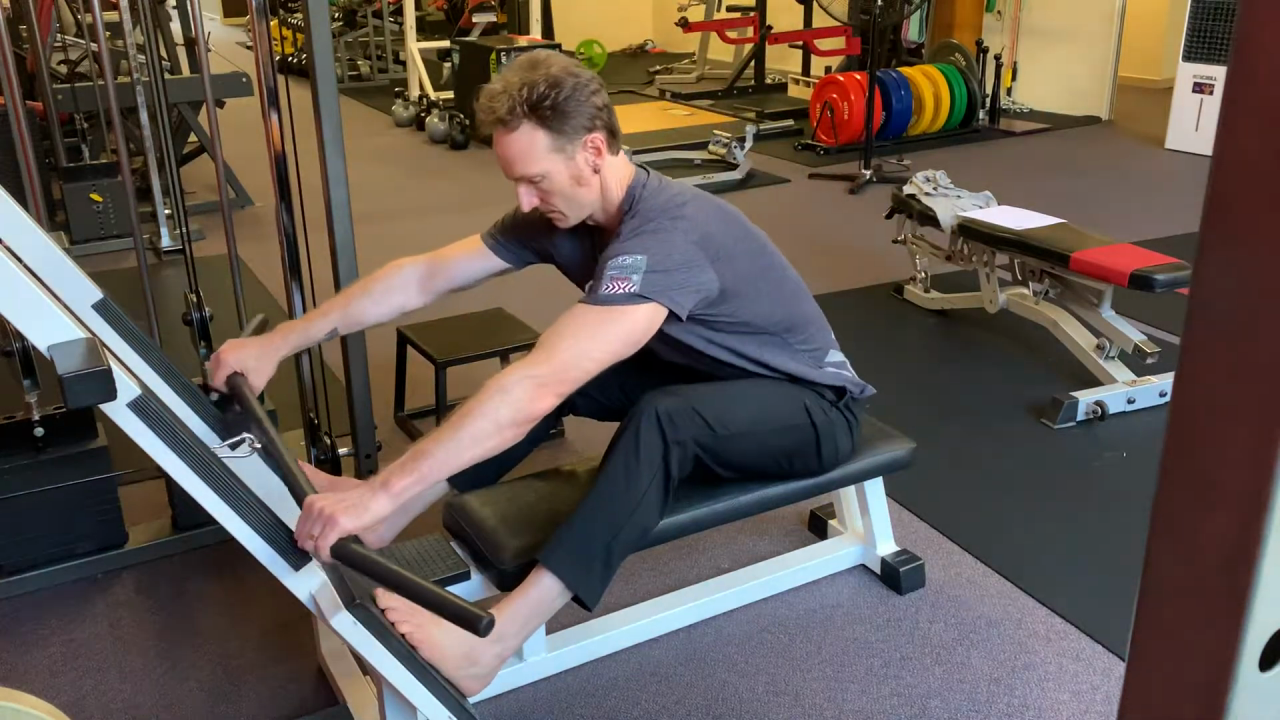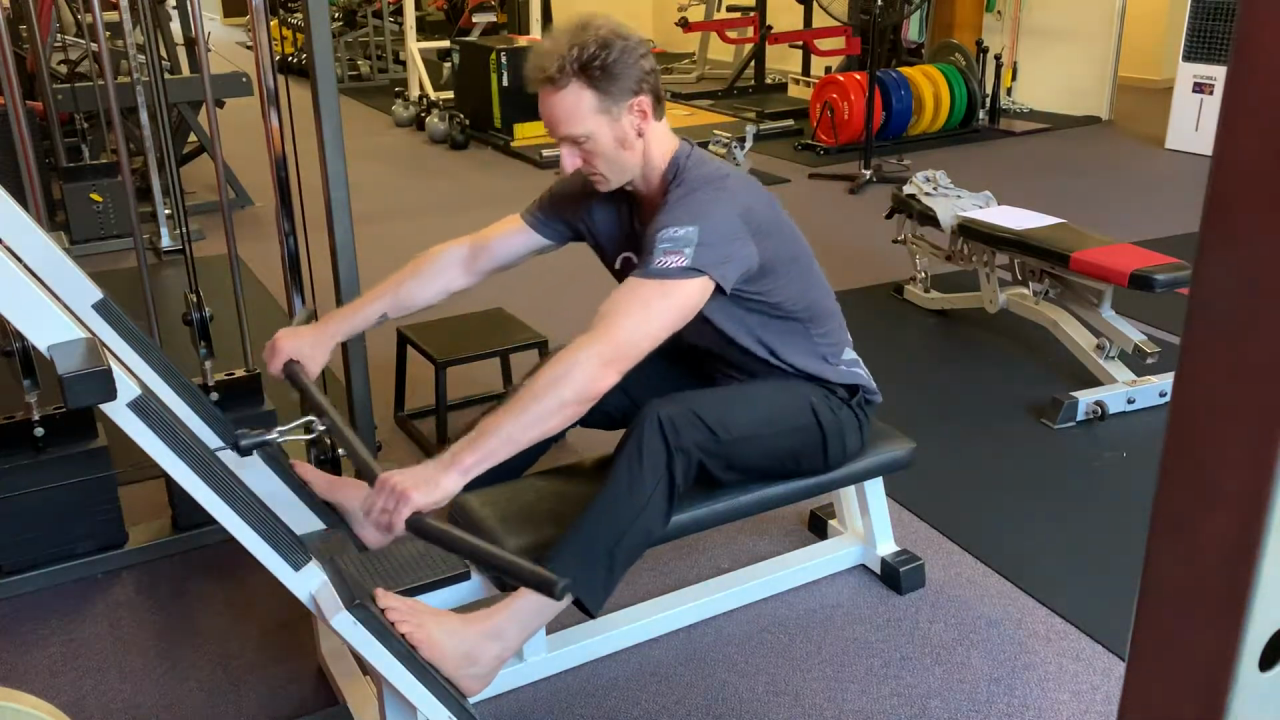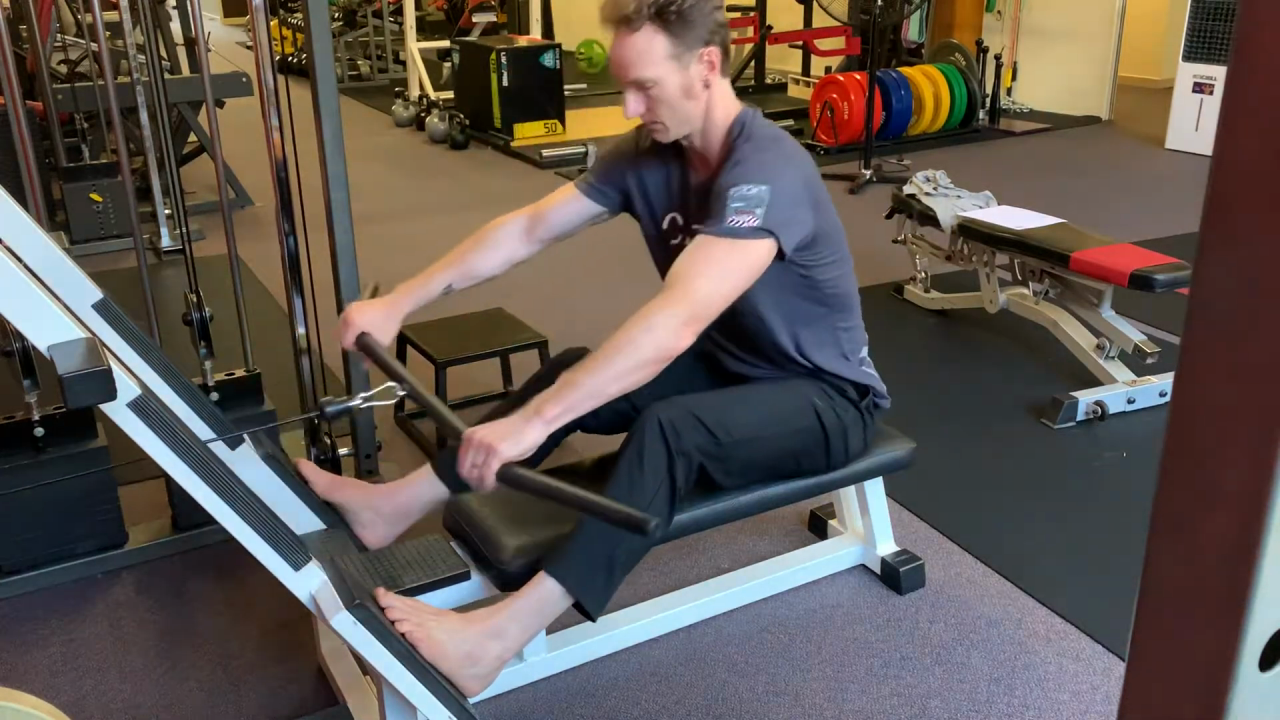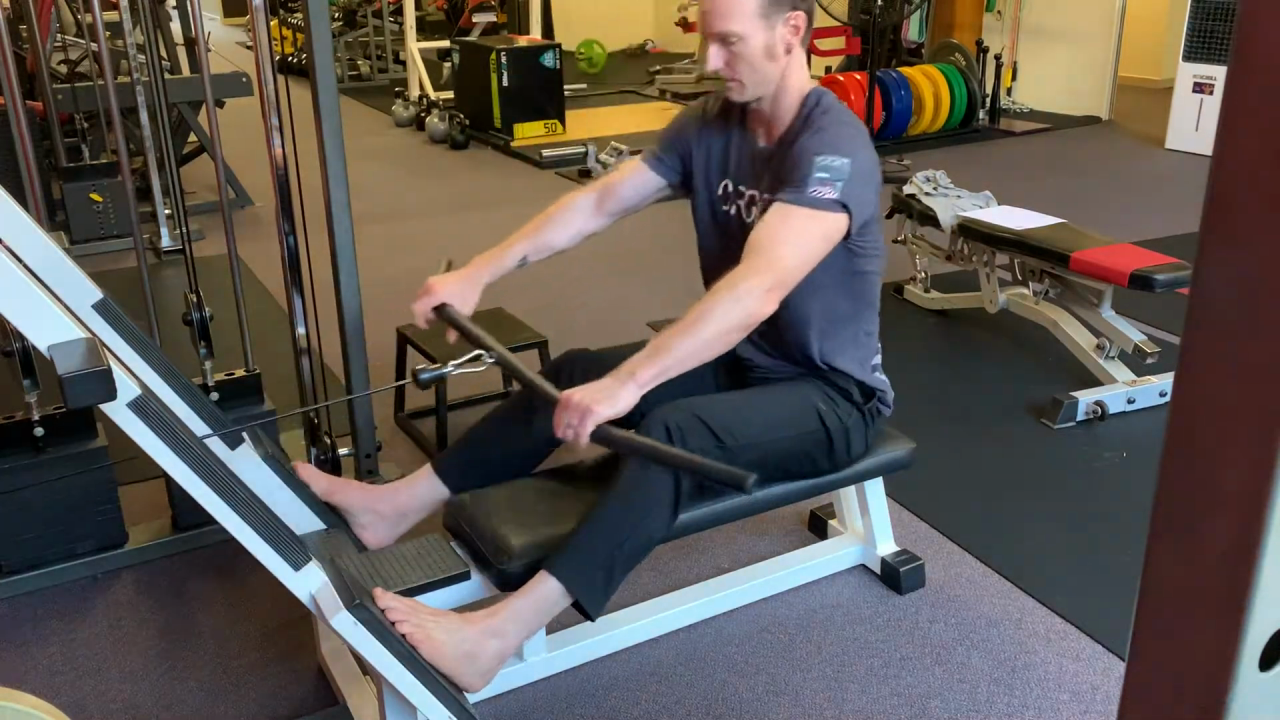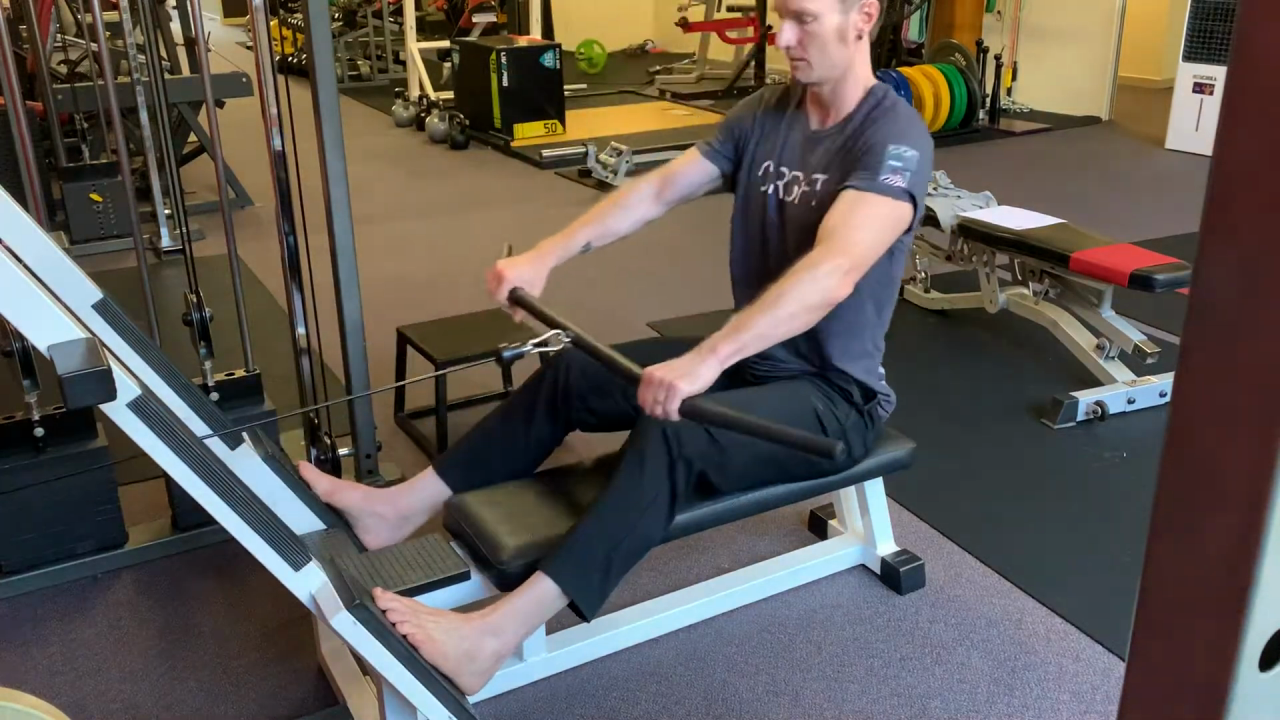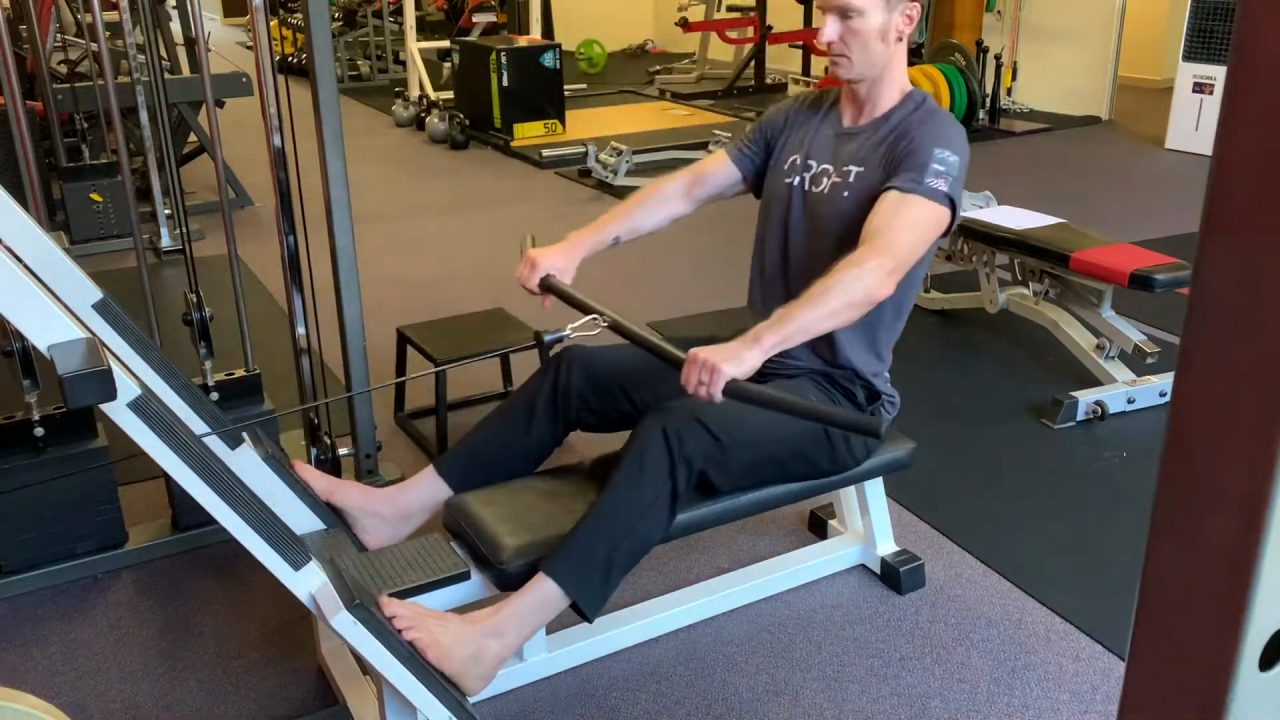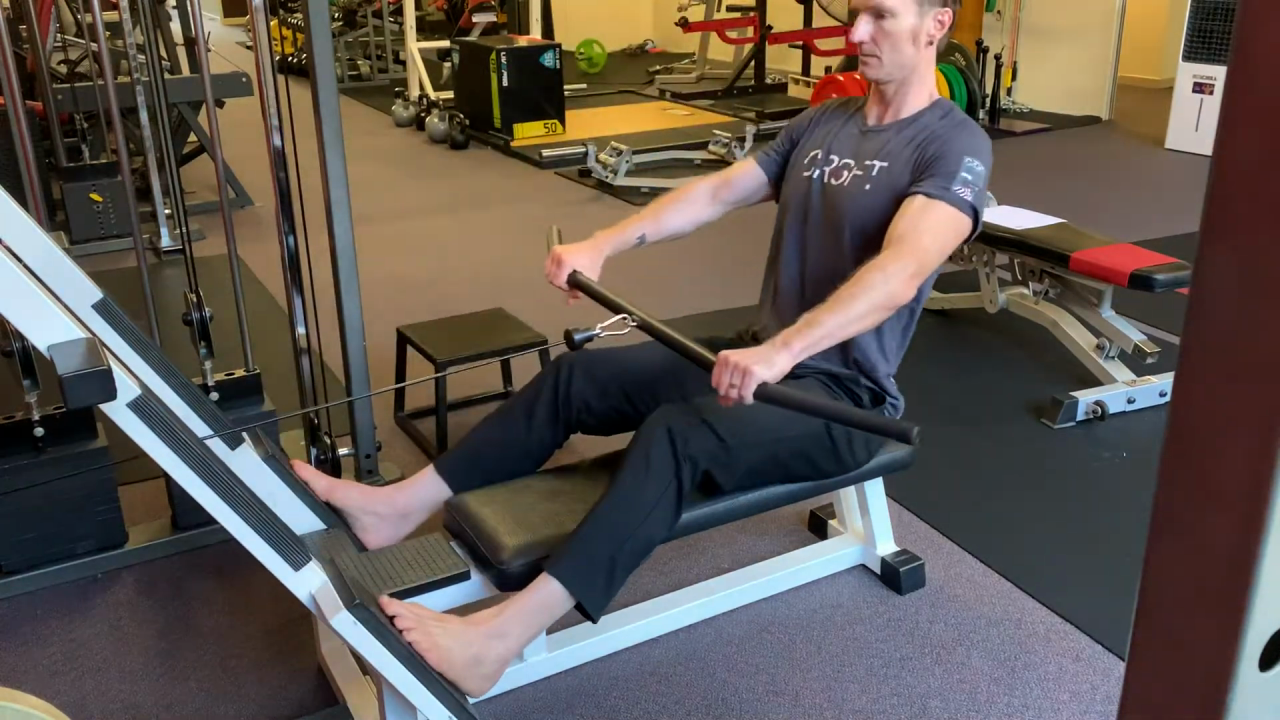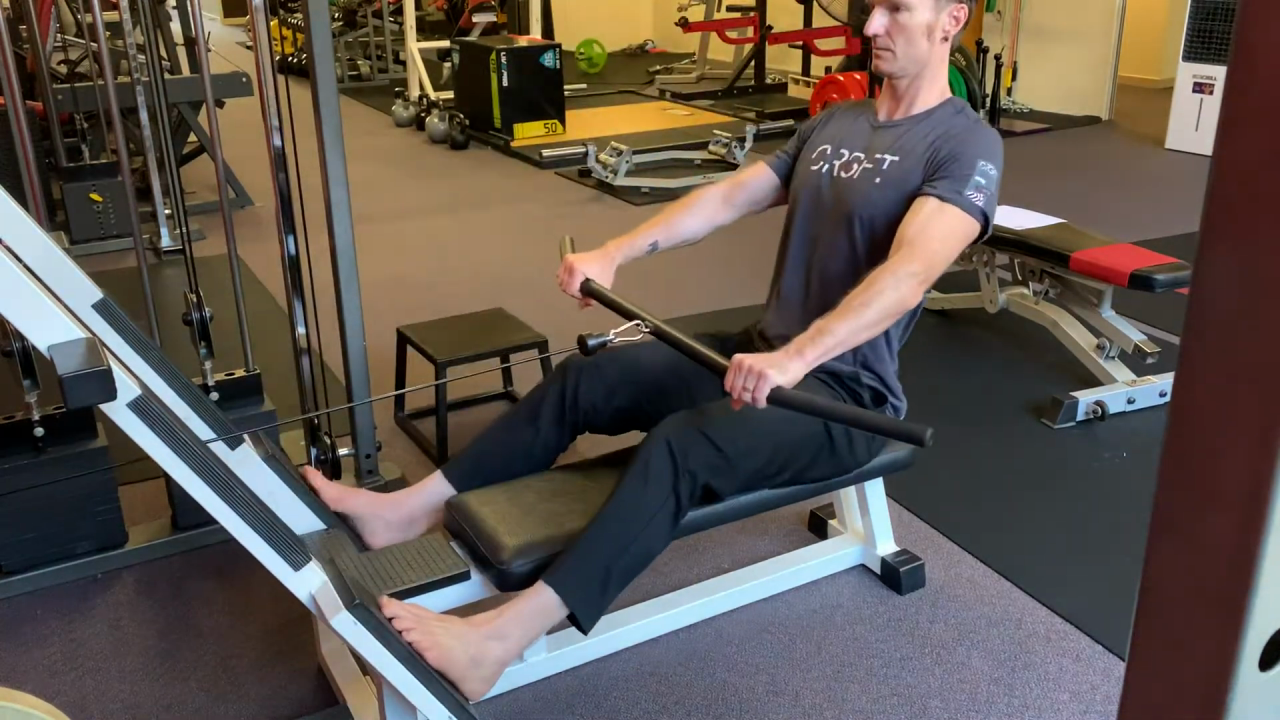
dt=0.2s
person 1, frame 1
left shoulder: (665, 233)
right shoulder: (563, 211)
left elbow: (538, 387)
right elbow: (422, 277)
left wrist: (384, 492)
right wrist: (277, 343)
left hip: (808, 405)
right hip: (713, 372)
left knee: (665, 421)
right knee: (548, 381)
left ankle: (491, 638)
right ankle: (377, 521)
person 1, frame 2
left shoulder: (706, 207)
right shoulder: (598, 186)
left elbow: (600, 363)
right elbow: (468, 258)
left wrist: (450, 471)
right wrist: (331, 330)
left hip: (818, 400)
right hip: (720, 367)
left knee: (669, 426)
right knee: (556, 385)
left ankle: (498, 635)
right ankle: (388, 507)
person 1, frame 3
left shoulder: (762, 172)
right shoulder: (654, 147)
left elbow: (673, 321)
right elbow: (530, 225)
left wrist: (528, 424)
right wrist: (404, 299)
left hip: (826, 395)
right hip: (728, 363)
left knee: (670, 429)
right knee: (573, 374)
left ankle: (499, 635)
right ankle: (396, 504)
person 1, frame 4
left shoulder: (829, 144)
right shoulder: (713, 122)
left elbow: (755, 290)
right elbow: (601, 201)
left wrist: (626, 388)
right wrist: (483, 272)
left hip: (831, 395)
right hip: (739, 360)
left knee: (671, 430)
right knee: (569, 375)
left ankle: (498, 635)
right ankle: (397, 505)
person 1, frame 5
left shoulder: (891, 137)
right shoulder: (765, 114)
left elbow: (829, 274)
right elbow: (657, 190)
left wrist: (704, 363)
right wrist: (545, 257)
left hip: (835, 396)
right hip: (754, 358)
left knee: (672, 435)
right knee: (571, 372)
left ankle: (495, 635)
right ankle: (401, 507)
person 1, frame 6
left shoulder: (927, 138)
right shoulder: (797, 117)
left elbow: (872, 271)
right elbow: (687, 188)
left wrist: (747, 348)
right wrist: (574, 247)
left hip: (839, 397)
right hip: (764, 358)
left knee: (673, 434)
right knee: (574, 372)
left ankle: (499, 635)
right ankle: (402, 507)
person 1, frame 7
left shoulder: (954, 146)
right shoulder: (823, 122)
left elbow: (898, 273)
right elbow: (715, 193)
left wrist: (780, 353)
right wrist: (600, 246)
left hip: (844, 394)
right hip: (764, 357)
left knee: (677, 434)
right knee: (577, 376)
left ankle: (502, 636)
right ankle: (400, 508)
person 1, frame 8
left shoulder: (965, 145)
right shoulder: (834, 122)
left elbow: (906, 276)
right elbow: (729, 198)
left wrist: (793, 360)
right wrist: (612, 255)
left hip: (845, 391)
right hip: (764, 353)
left knee: (679, 446)
right knee: (583, 380)
left ankle: (500, 638)
right ankle: (408, 510)
